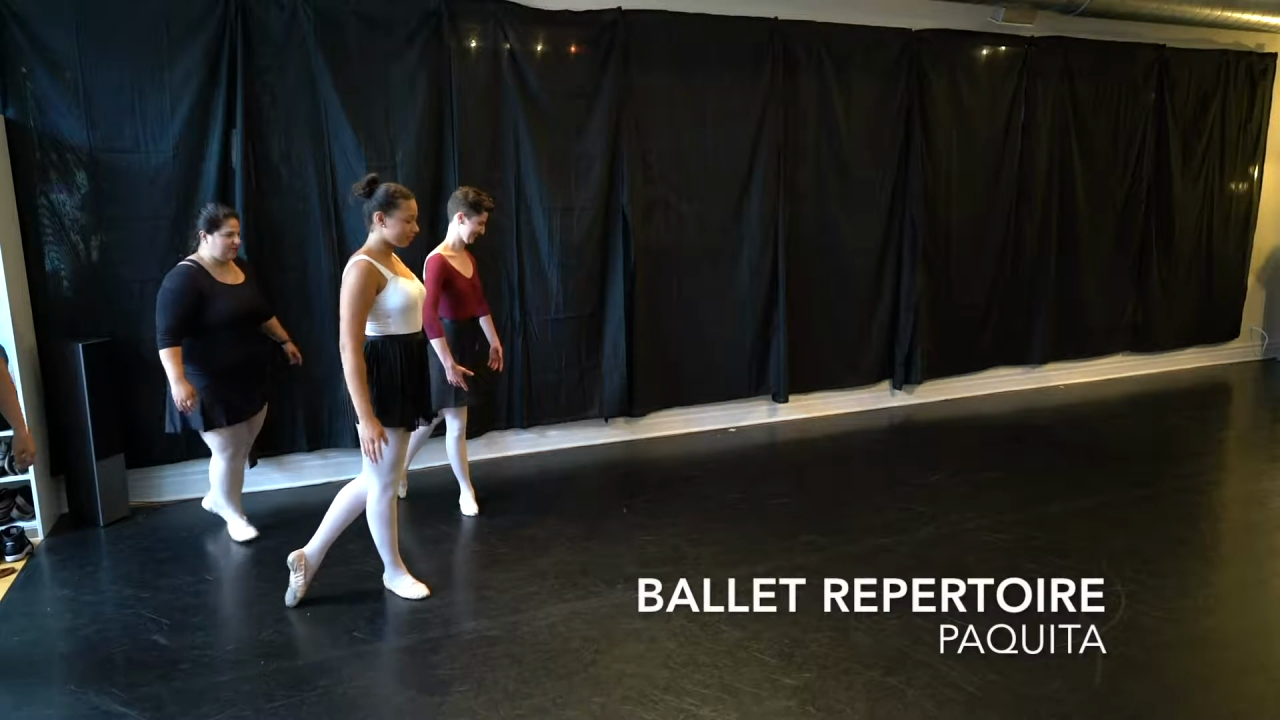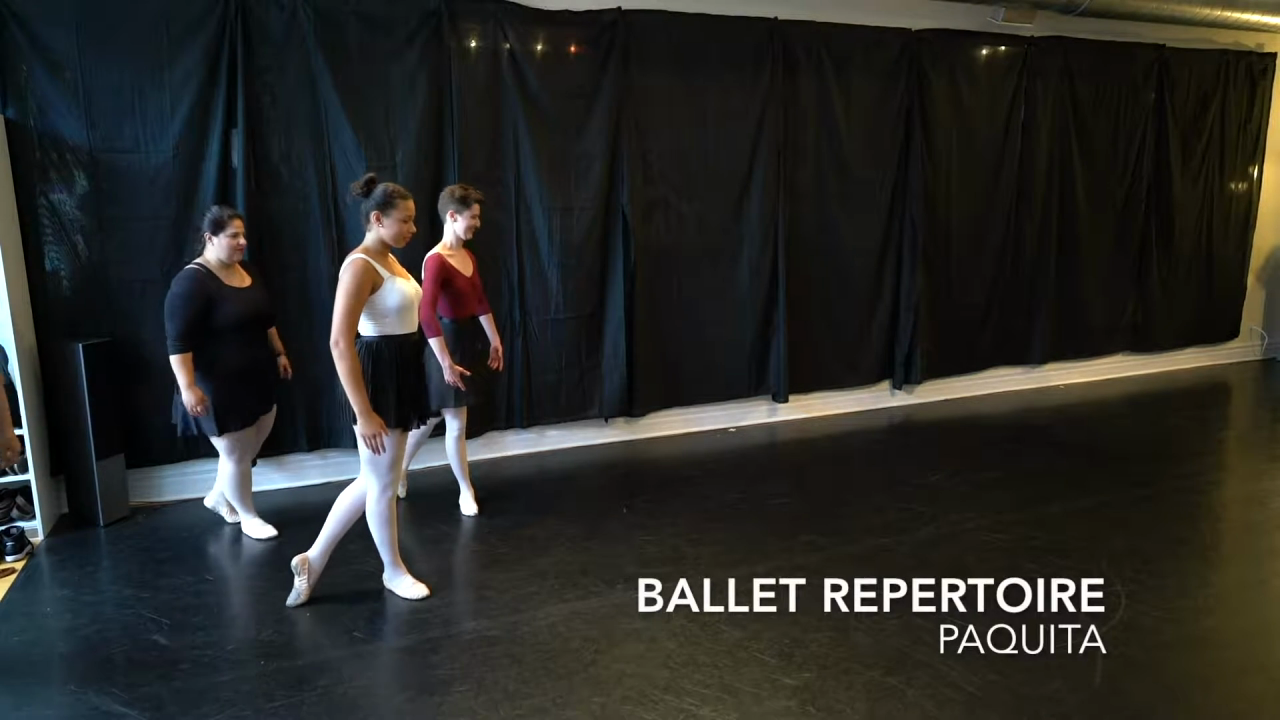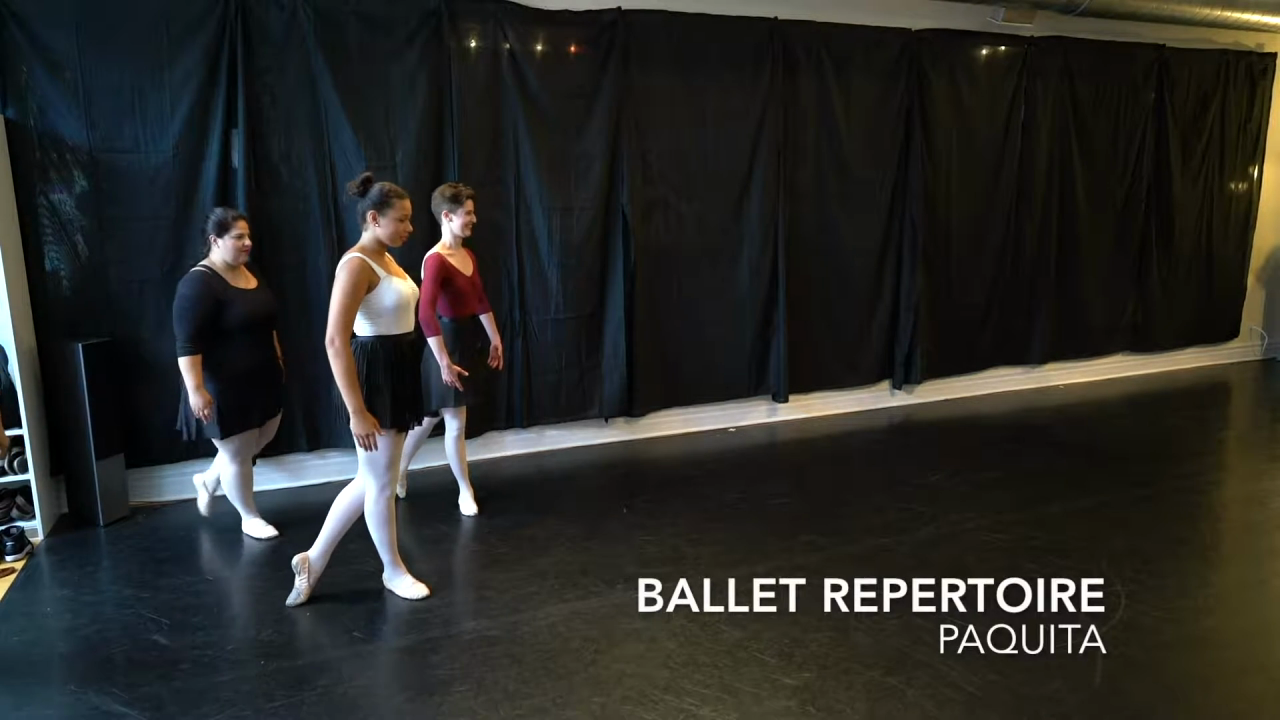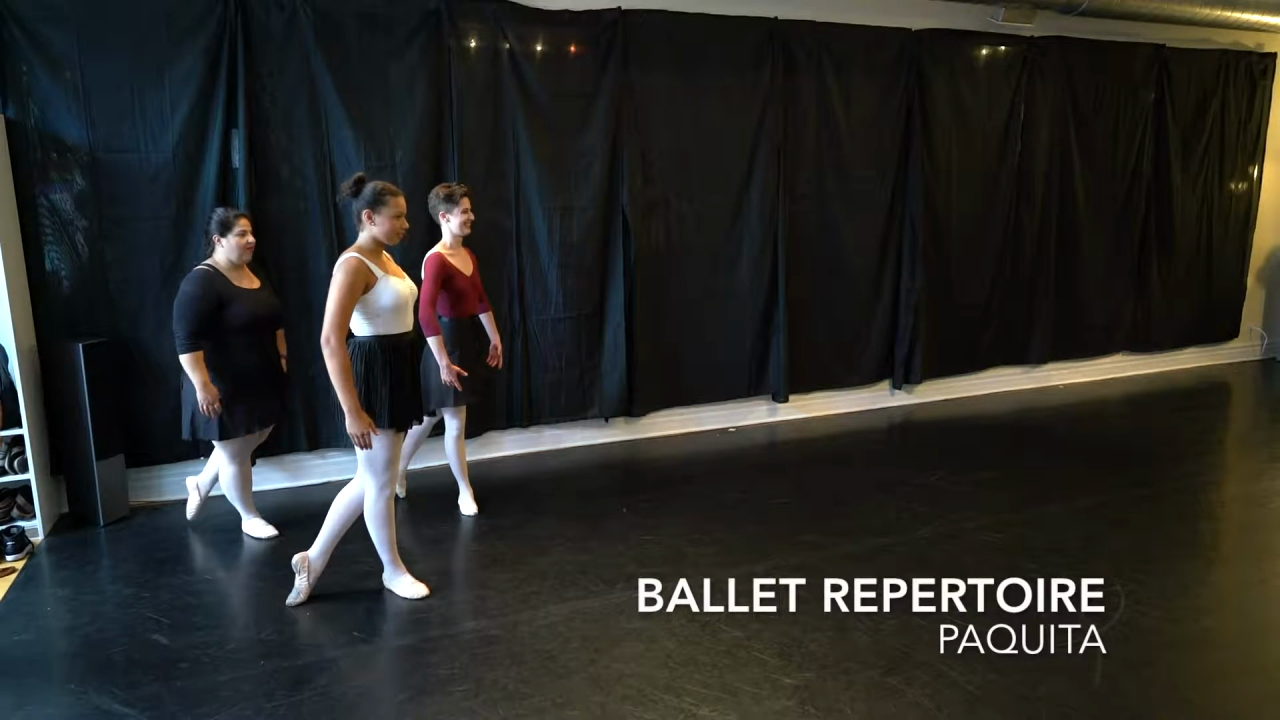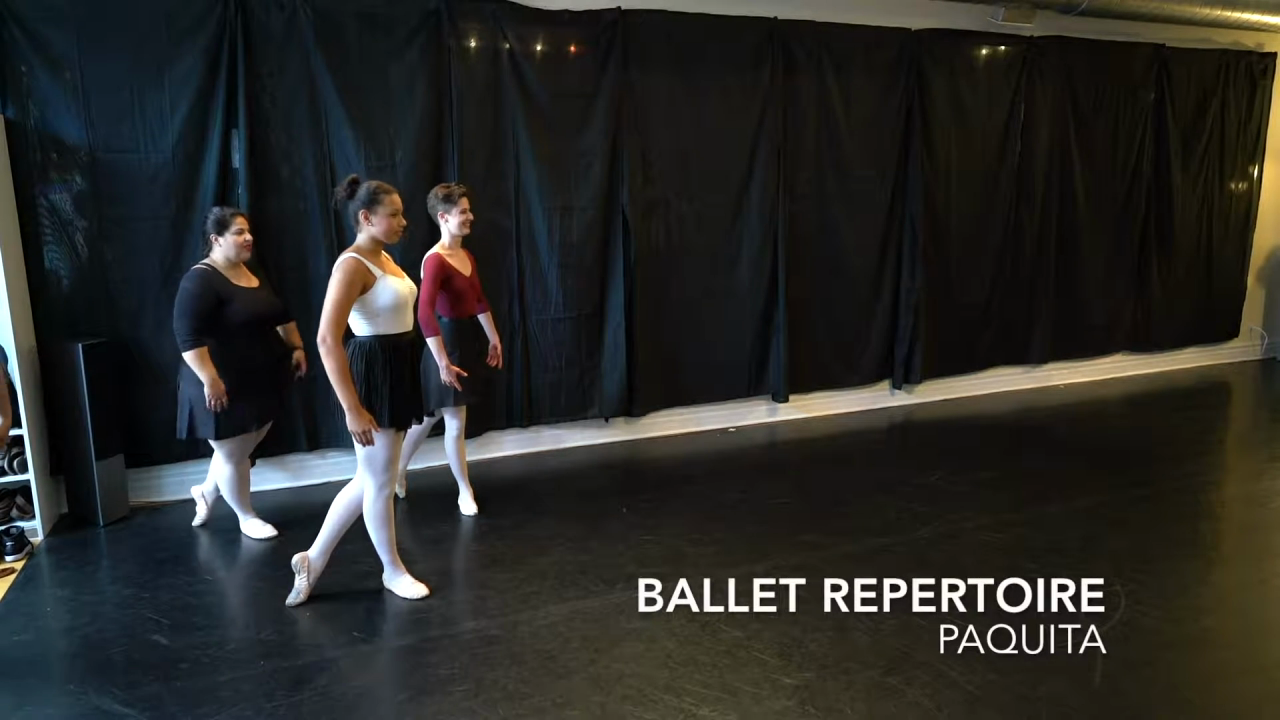
dt=0.2s
person 1, frame 1
left shoulder: (392, 259)
right shoulder: (364, 268)
right elbow: (350, 346)
left wrist: (408, 384)
right wrist: (366, 417)
left hip: (405, 372)
right hip: (381, 376)
left knee: (375, 479)
right knee: (384, 482)
left ankle: (309, 556)
right ankle: (394, 570)
person 1, frame 2
left shoulder: (389, 259)
right shoulder: (360, 266)
right elbow: (340, 342)
left wrist: (407, 385)
right wrist: (363, 412)
left hip: (402, 372)
right hip: (377, 375)
left knee: (373, 479)
right knee: (382, 482)
left ankle: (313, 559)
right ankle: (393, 570)
person 1, frame 3
left shoulder: (386, 259)
right shoulder: (357, 265)
right elbow: (336, 341)
left wrist: (400, 386)
right wrist: (357, 411)
left hip: (398, 371)
right hip: (374, 375)
left knee: (371, 479)
right knee: (380, 483)
left ankle: (314, 560)
right ankle: (393, 570)
person 1, frame 4
left shoulder: (384, 258)
right shoulder: (354, 265)
right elbow: (332, 340)
left wrist: (402, 380)
right wrist: (352, 411)
left hip: (396, 371)
right hip: (373, 374)
left knee: (370, 479)
right knee: (380, 482)
left ankle: (313, 560)
right ankle: (393, 570)
person 1, frame 5
left shoulder: (384, 258)
right shoulder: (353, 266)
right elbow: (328, 339)
left wrist: (401, 379)
right wrist: (352, 408)
left hip: (397, 370)
right hip: (373, 374)
left knee: (370, 478)
right knee: (380, 482)
left ankle: (313, 559)
right ankle: (392, 569)
person 2, frame 1
left shoulder: (241, 268)
right shoulder: (185, 278)
left elbow: (261, 311)
right elbow: (168, 335)
left wrist: (285, 341)
right wrist: (178, 381)
left hip: (250, 376)
right hip: (211, 383)
left knee: (243, 445)
right knee: (228, 451)
left ankle: (215, 497)
right ankle: (234, 516)
person 2, frame 2
left shoulder: (246, 271)
right shoulder: (192, 282)
left elbow: (265, 318)
right elbow: (178, 341)
left wrist: (279, 353)
right wrist: (188, 387)
left hip: (256, 378)
right hip: (220, 386)
left knee: (253, 444)
right knee: (236, 453)
left ankle: (218, 495)
right ankle: (249, 518)
person 2, frame 3
left shoulder: (249, 272)
right shoulder: (199, 284)
left elbow: (266, 322)
right elbow: (187, 344)
left wrist: (277, 357)
right wrist: (196, 389)
left hip: (260, 379)
right hip: (224, 388)
left knee: (261, 440)
right knee: (238, 454)
left ankle: (209, 480)
right ankle: (249, 517)
person 2, frame 4
left shoulder: (252, 274)
right shoulder: (202, 282)
left elbow: (273, 320)
right elbow: (187, 340)
left wrist: (282, 356)
right wrist: (202, 385)
left hip: (261, 380)
right hip: (225, 387)
left knee: (247, 443)
right knee: (236, 454)
left ankle: (202, 483)
right ankle: (249, 517)
person 2, frame 5
left shoulder: (251, 273)
right shoulder: (201, 281)
left elbow: (281, 314)
right elbow: (188, 337)
left wrist: (296, 347)
right wrist: (210, 380)
left hip: (260, 381)
right hip: (224, 387)
left knee: (243, 446)
right knee: (233, 453)
left ankle: (207, 490)
right ankle: (247, 518)
person 3, frame 1
left shoulder: (469, 257)
right shoulder: (437, 261)
left elbow: (480, 303)
right elbow: (429, 317)
left wrist: (494, 341)
right wrist: (448, 363)
left hip: (470, 340)
right hip: (448, 342)
left knee: (433, 416)
right knee: (457, 424)
left ankle: (399, 472)
right ankle: (466, 491)
person 3, frame 2
left shoulder: (469, 256)
right shoulder: (436, 261)
left elbow: (481, 302)
right elbow: (427, 315)
left wrist: (495, 340)
right wrist: (446, 362)
left hip: (471, 339)
right hip: (449, 342)
left knee: (432, 415)
right knee: (457, 424)
left ankle: (399, 472)
right ankle: (466, 491)
person 3, frame 3
left shoulder: (468, 255)
right shoulder: (436, 260)
left elbow: (481, 300)
right elbow: (426, 314)
left wrist: (495, 339)
right wrist: (443, 361)
left hip: (471, 339)
right hip: (449, 341)
left knee: (432, 415)
right knee: (456, 424)
left ankle: (398, 472)
right ankle: (465, 491)
person 3, frame 4
left shoulder: (469, 255)
right shoulder: (436, 260)
left elbow: (481, 300)
right elbow: (426, 314)
left wrist: (494, 338)
right wrist: (443, 361)
left hip: (470, 338)
right hip: (448, 340)
left knee: (431, 415)
right knee: (455, 424)
left ankle: (397, 472)
right ankle: (465, 492)
person 3, frame 5
left shoulder: (466, 256)
right shoulder: (435, 260)
left elbow: (479, 300)
right elbow: (425, 314)
left wrist: (493, 338)
right wrist: (443, 361)
left hip: (469, 338)
right hip: (448, 341)
left knee: (430, 415)
right knee: (456, 424)
left ankle: (397, 472)
right ankle: (465, 491)
